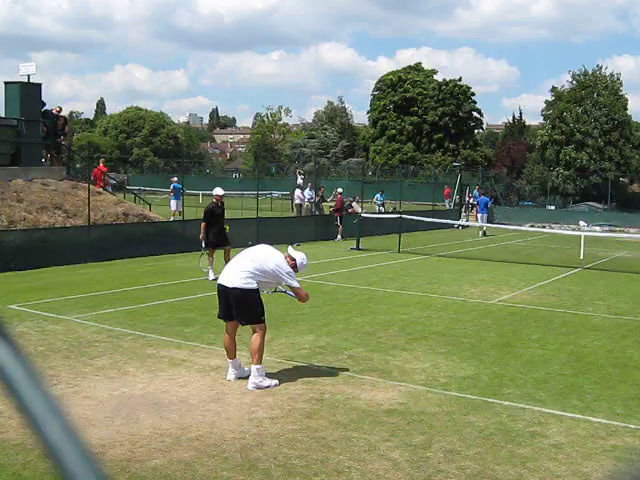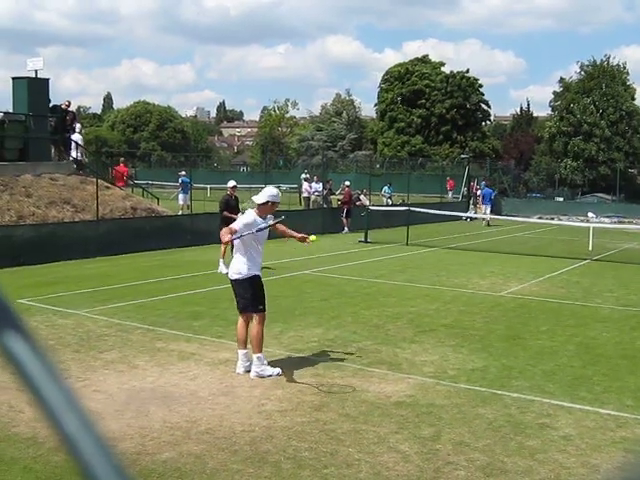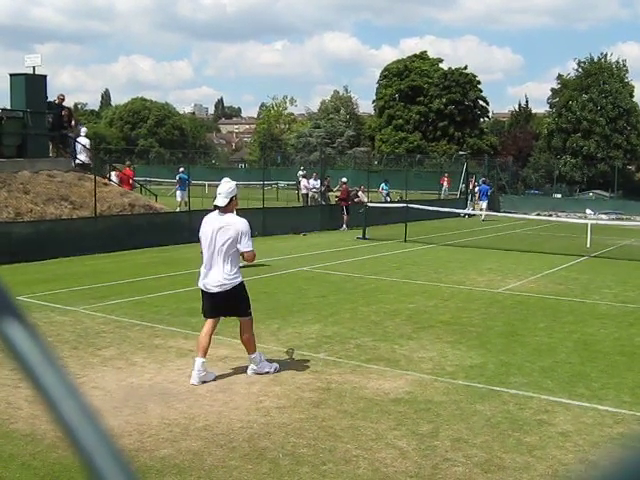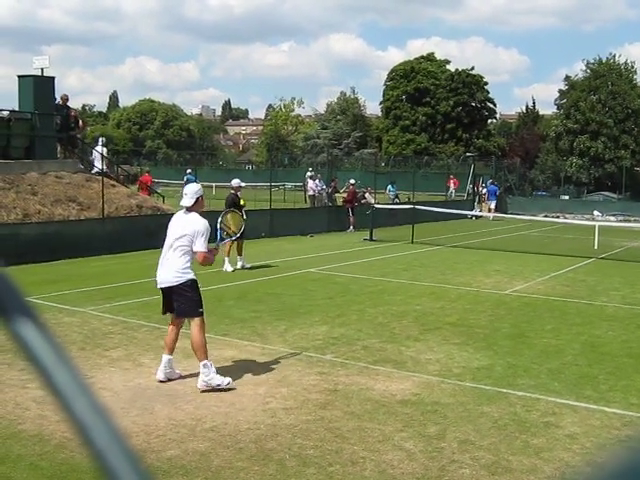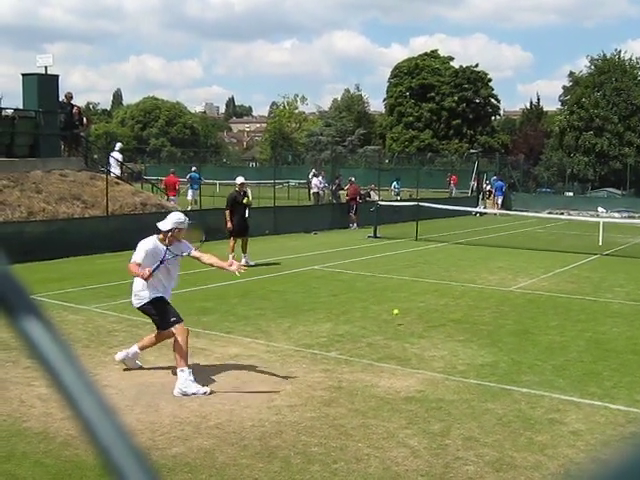
dt=1s
person 1, frame 1
left shoulder: (267, 249)
right shoulder: (284, 268)
right elbow: (303, 297)
left hip: (224, 281)
right hip: (243, 286)
left knee: (230, 328)
right knee: (259, 329)
left ankle: (234, 370)
right ankle: (257, 378)
person 1, frame 2
left shoulder: (266, 216)
right shoulder: (249, 219)
left elbow: (276, 226)
right elbow: (226, 231)
left wrist: (296, 235)
right wrist: (226, 237)
left hip: (243, 273)
right hip: (246, 274)
left knee: (245, 316)
right knee: (258, 317)
left ankle: (243, 362)
right ankle: (258, 366)
person 1, frame 3
left shoulder: (207, 220)
right shoulder: (240, 224)
right elbow: (249, 258)
left hip: (208, 281)
right hip: (230, 282)
left knee: (210, 324)
right knee: (245, 321)
left ankle: (199, 370)
right ankle: (257, 363)
person 1, frame 4
left shoulder: (176, 217)
right shoulder: (201, 223)
right elbow: (202, 259)
left wrist: (209, 252)
right wrist: (212, 257)
left hip: (164, 277)
right hip: (182, 278)
left knee: (176, 323)
right knee: (197, 322)
left ankle: (166, 368)
right ankle: (207, 374)
person 1, frame 5
left shoulder: (179, 245)
right shoulder: (147, 245)
left elbow: (203, 258)
right elbow: (132, 266)
left wrist: (228, 265)
right wrist: (141, 273)
left hip: (160, 296)
right hip: (149, 297)
left knee: (163, 333)
right knee: (180, 331)
left ankle: (128, 354)
right ankle: (184, 383)
